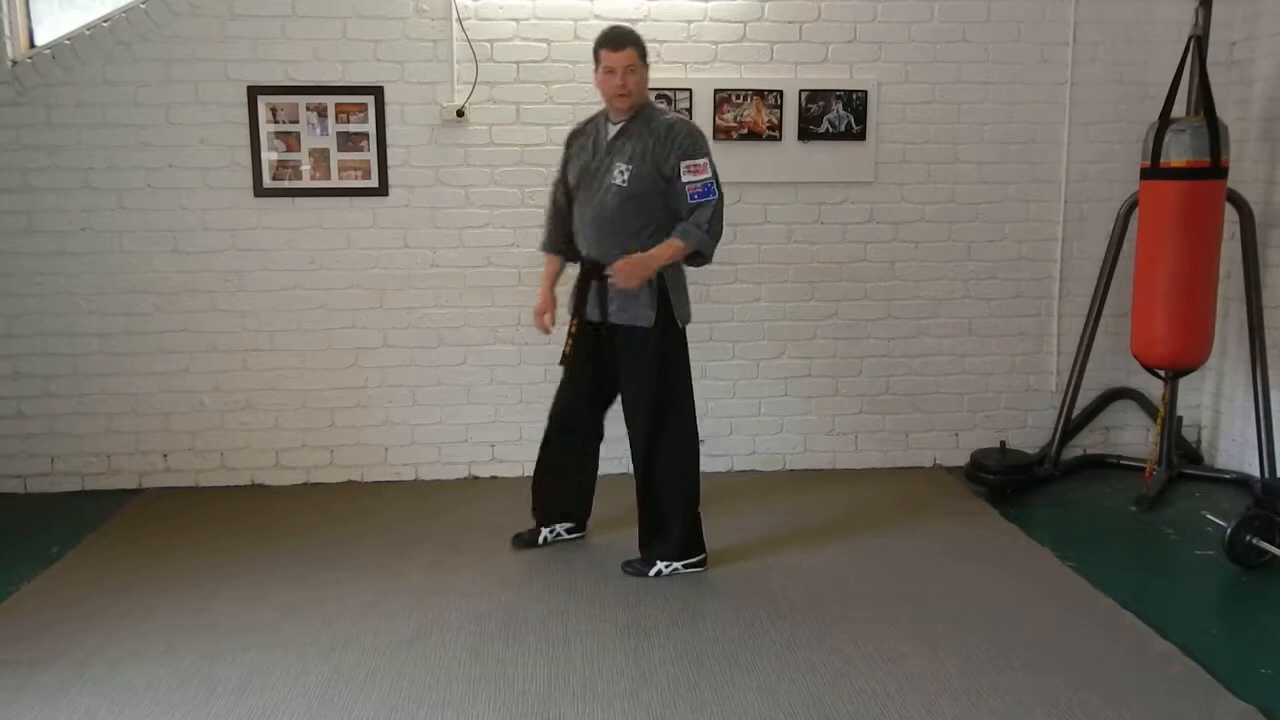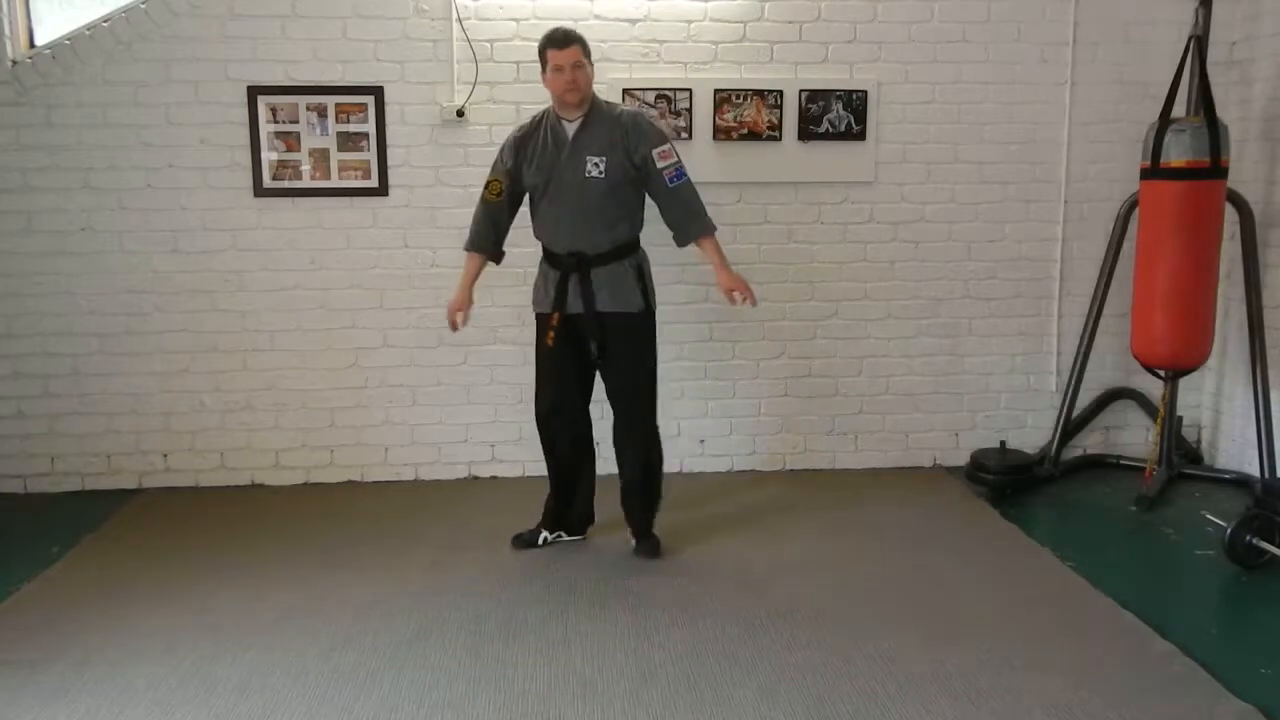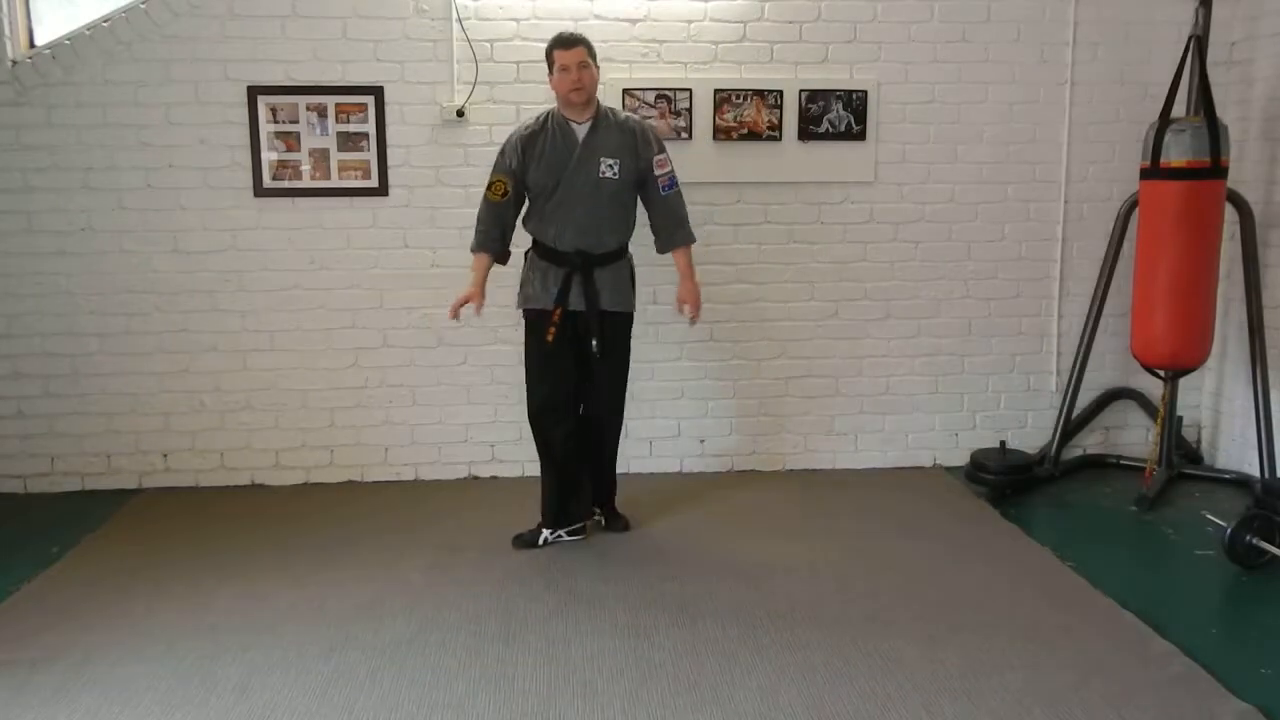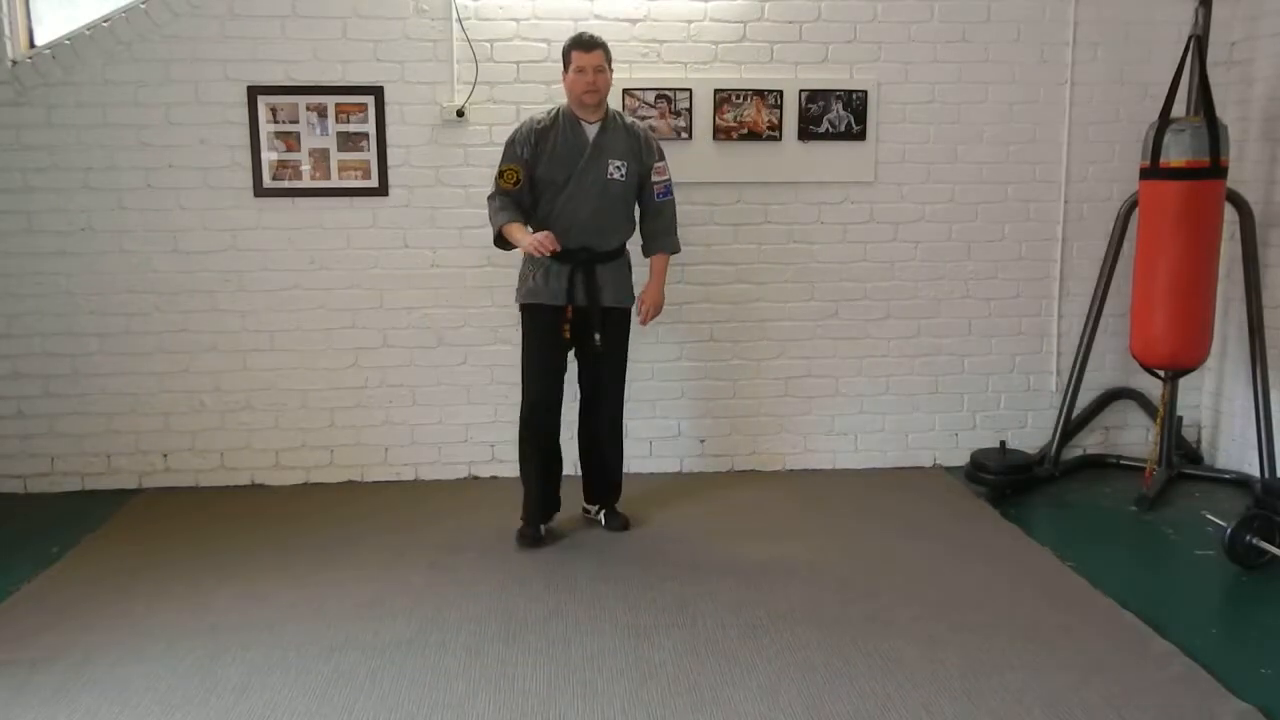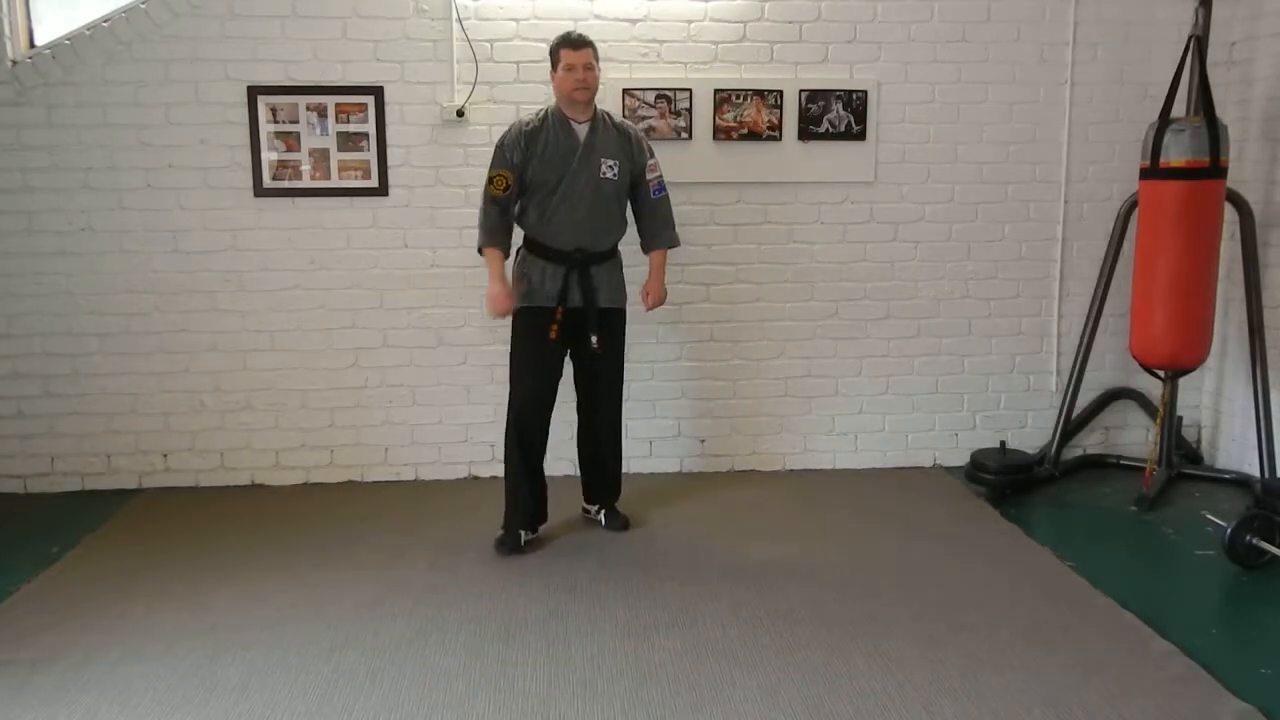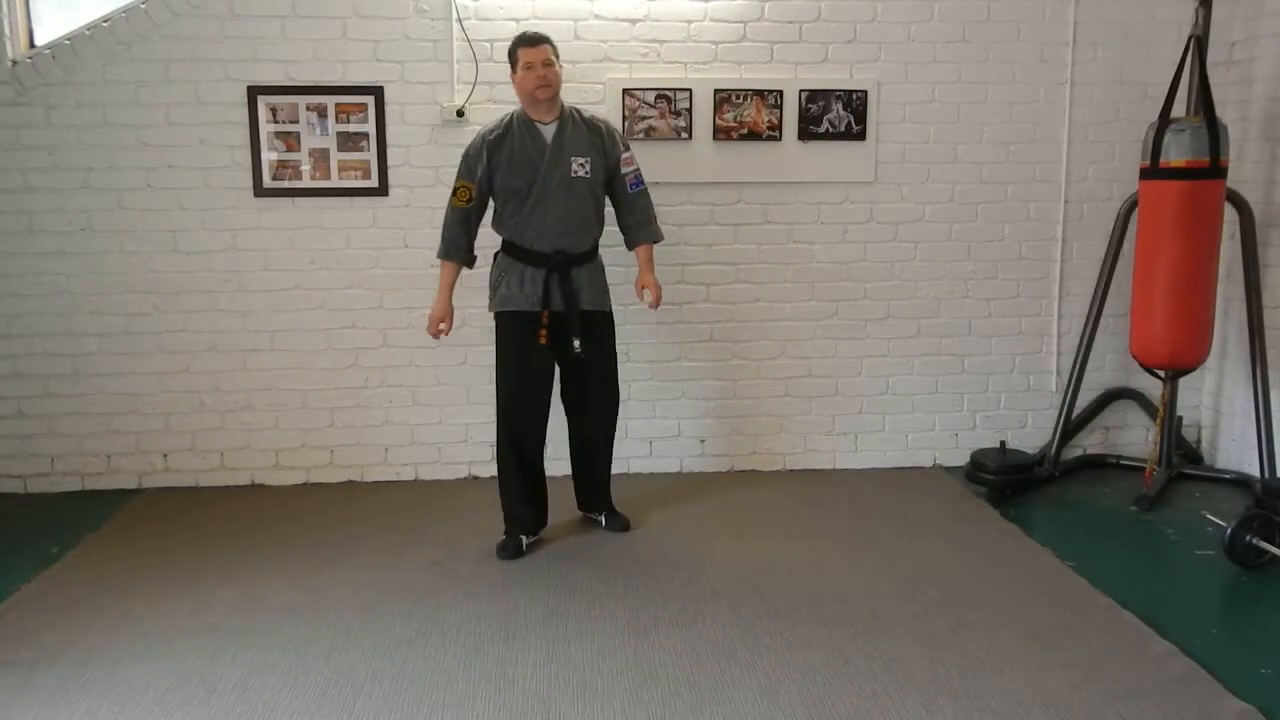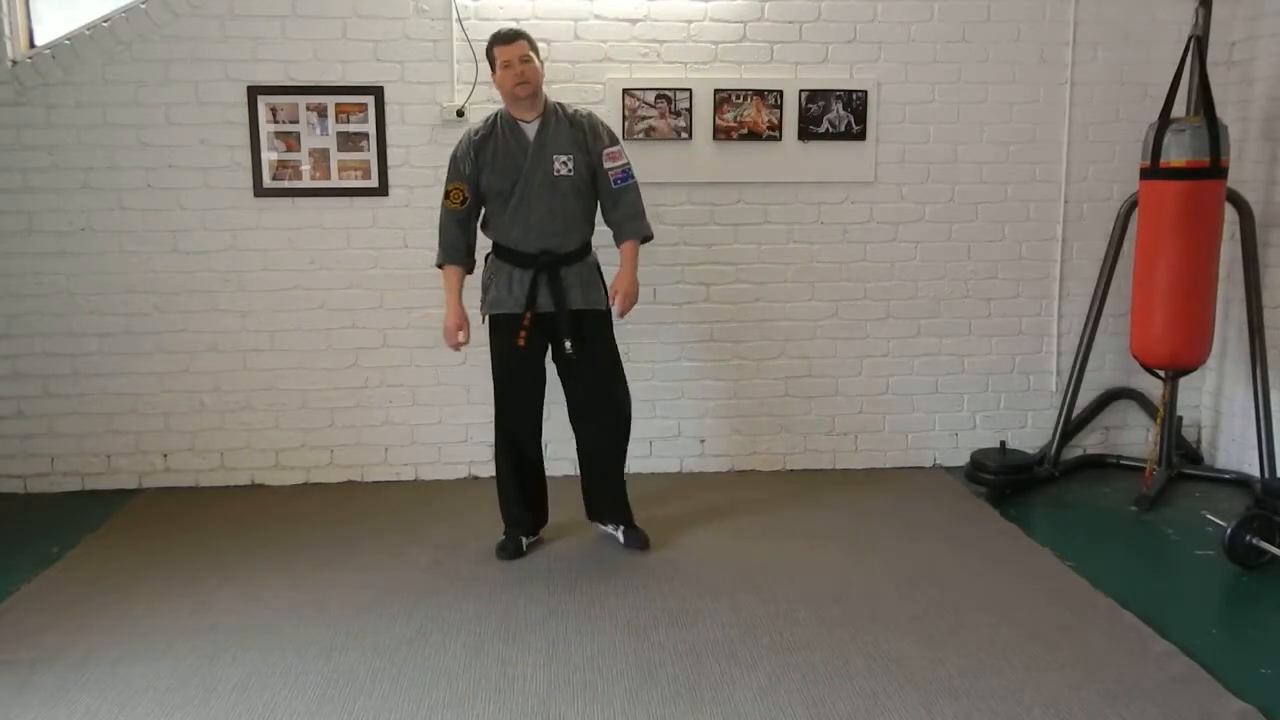
dt=0.3s
person 1, frame 1
left shoulder: (675, 136)
right shoulder: (582, 136)
left elbow: (704, 218)
right elbow: (562, 217)
left wrist: (653, 260)
right wrist: (547, 286)
left hip: (647, 302)
right hip: (592, 295)
left knee: (658, 425)
right knee: (572, 413)
left ankle: (676, 549)
right ankle: (561, 516)
person 1, frame 2
left shoulder: (632, 128)
right shoulder: (524, 141)
left elbow: (678, 197)
right elbow: (492, 215)
left wrist: (721, 266)
right wrist: (465, 287)
left hip: (620, 285)
right hip: (558, 288)
left knee: (635, 407)
right knee: (558, 411)
left ankle: (642, 521)
right ankle: (566, 519)
person 1, frame 3
left shoulder: (635, 135)
right shoulder: (526, 141)
left elbow: (667, 208)
right elbow: (495, 214)
left wrist: (685, 275)
right wrist: (478, 279)
left hip: (611, 284)
right hip: (549, 284)
left knee: (604, 404)
right knee: (550, 405)
left ankle: (600, 501)
right ankle: (563, 515)
person 1, frame 4
left shoulder: (638, 140)
right shoulder: (533, 135)
left elbow: (658, 215)
right elbow: (503, 199)
left wrist: (656, 282)
right wrist: (524, 238)
left hip: (609, 282)
right hip: (547, 281)
left knee: (604, 397)
right knee: (540, 397)
left ankle: (601, 499)
right ankle: (537, 508)
person 1, frame 5
left shoulder: (626, 138)
right shoulder: (523, 136)
left elbow: (651, 208)
right elbow: (495, 210)
left wrist: (656, 273)
right wrist: (497, 279)
left hip: (602, 281)
right hip: (540, 282)
left knee: (602, 401)
right knee: (528, 404)
left ankle: (600, 499)
right ankle: (521, 519)
person 1, frame 6
left shoulder: (599, 134)
right shoulder: (490, 144)
left elbow: (633, 203)
right elbow: (461, 220)
left wrist: (646, 269)
right wrist: (444, 297)
left hip: (584, 282)
right hip: (520, 287)
left knee: (596, 403)
right knee: (519, 410)
left ankle: (595, 501)
right ankle: (522, 523)
person 1, frame 7
left shoulder: (587, 130)
right shoulder: (475, 145)
left elbow: (623, 201)
right elbow: (456, 227)
left wrist: (627, 269)
right wrist: (453, 303)
left hip: (580, 283)
right hip: (512, 288)
left knee: (604, 406)
right knee: (516, 414)
left ankle: (611, 512)
right ankle: (523, 523)
